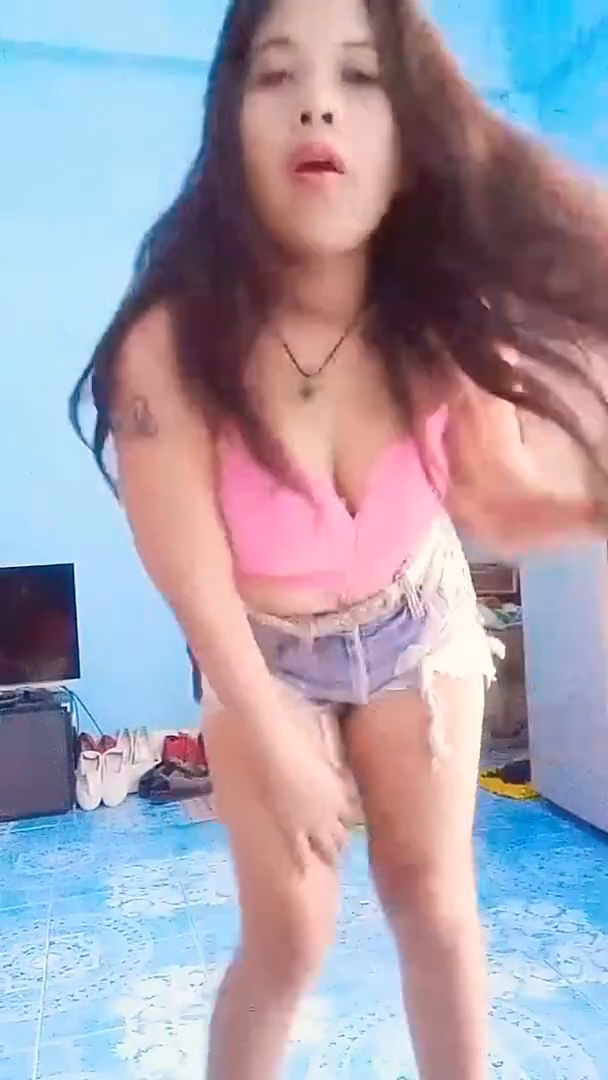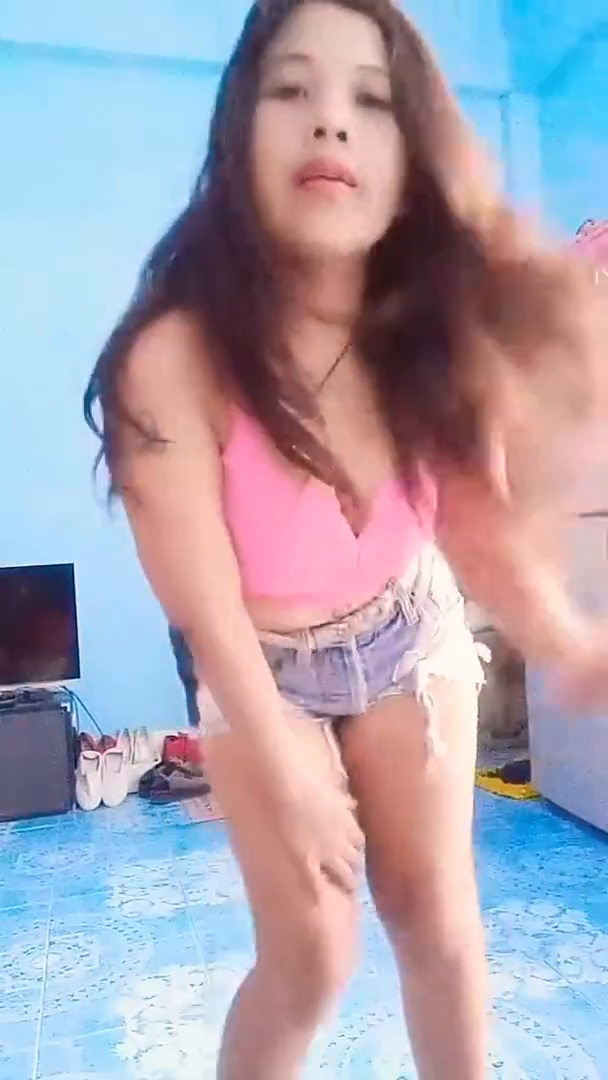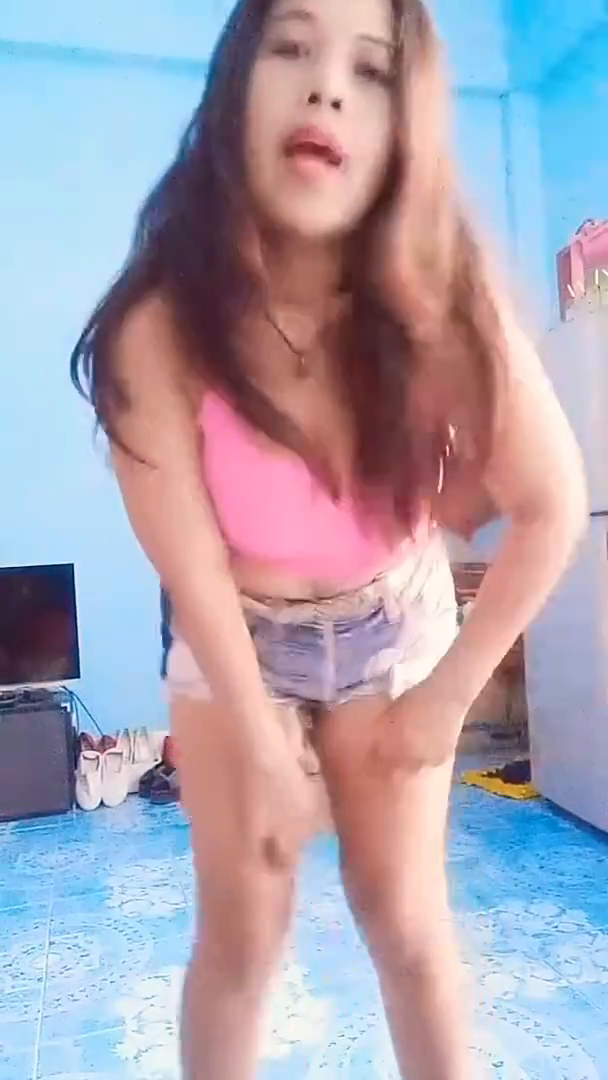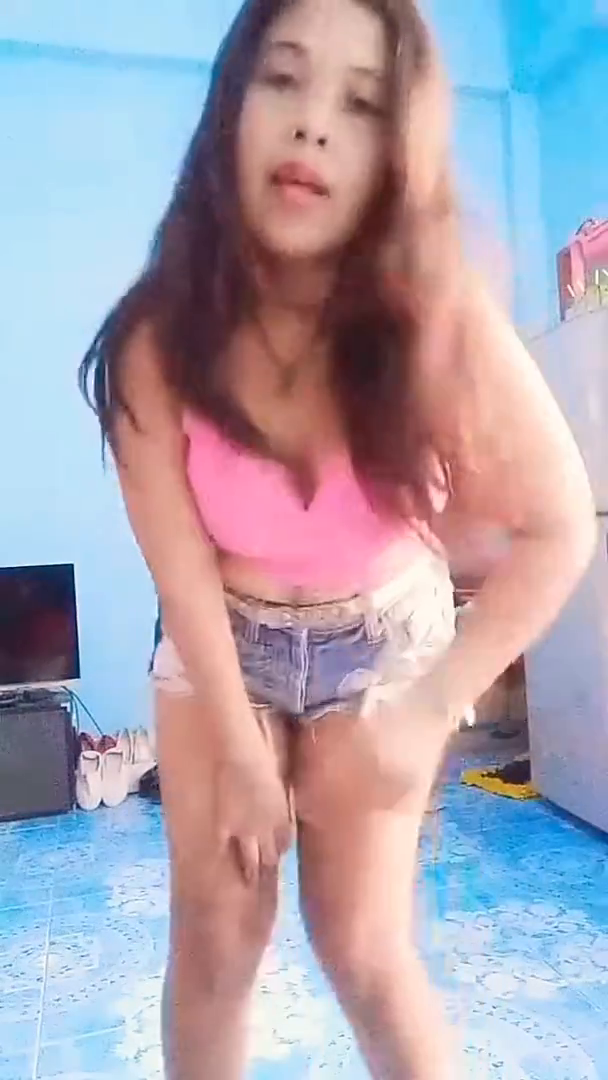
dt=0.2s
person 1, frame 1
left shoulder: (449, 323)
right shoulder: (171, 346)
left elbow: (500, 509)
right elbow: (198, 586)
right wrist: (275, 759)
left hip: (415, 625)
right hip: (263, 654)
left knee: (435, 903)
right knee: (292, 932)
person 1, frame 2
left shoulder: (440, 342)
right shoulder: (174, 359)
left elbow: (478, 531)
right elbow: (207, 611)
right wrist: (292, 787)
left hip: (408, 636)
right hip: (262, 671)
left knee: (440, 918)
right knee: (312, 953)
person 1, frame 3
left shoulder: (440, 308)
right shoulder: (160, 329)
left elbow: (553, 504)
right elbow: (193, 571)
left wrist: (452, 689)
right wrist: (262, 757)
left hip: (392, 629)
right hip: (234, 645)
left knee: (406, 919)
right knee: (241, 928)
person 1, frame 4
left shoulder: (439, 320)
right shoulder: (162, 334)
left elbow: (560, 525)
right elbow: (182, 565)
left wrist: (428, 709)
right wrist: (240, 752)
left hip: (382, 643)
right hip: (221, 643)
left knee: (360, 946)
right knee: (216, 936)
